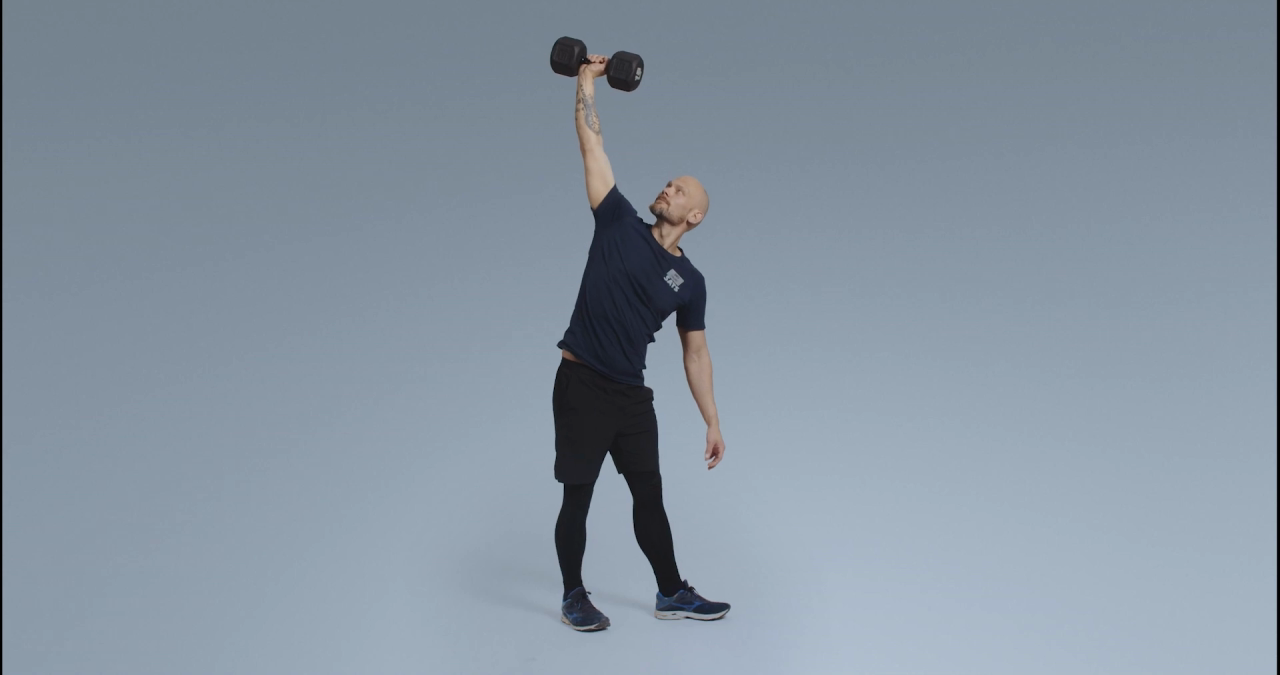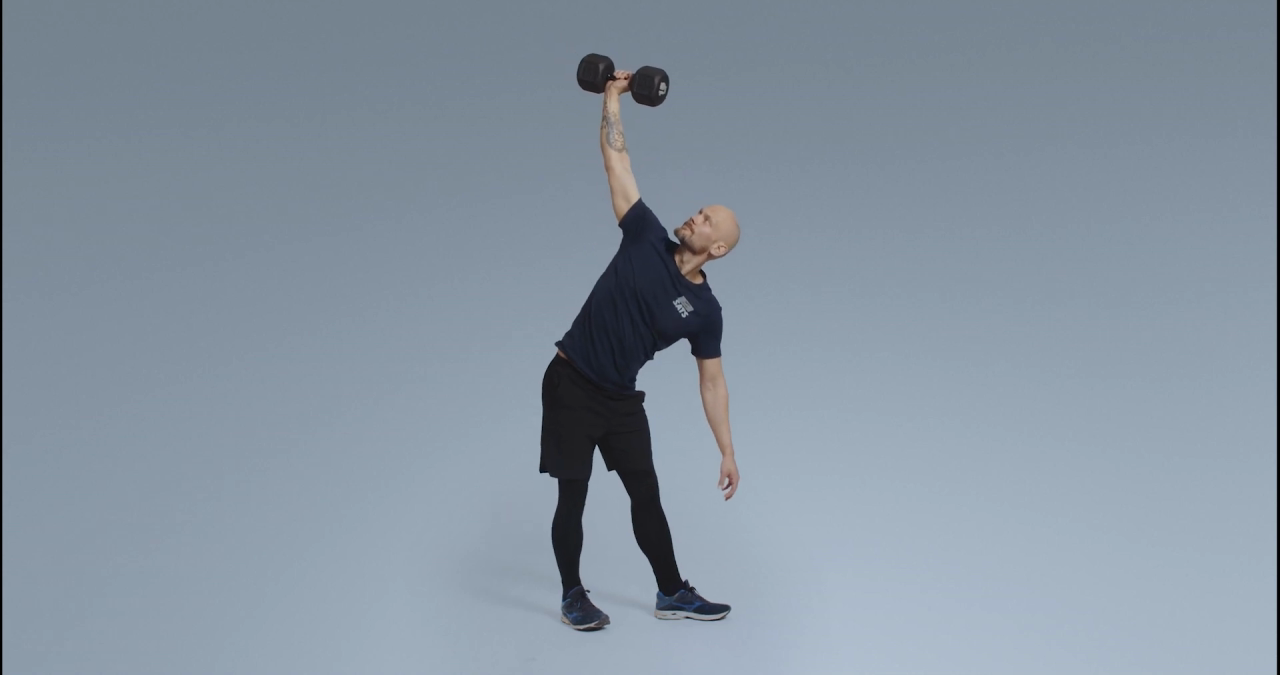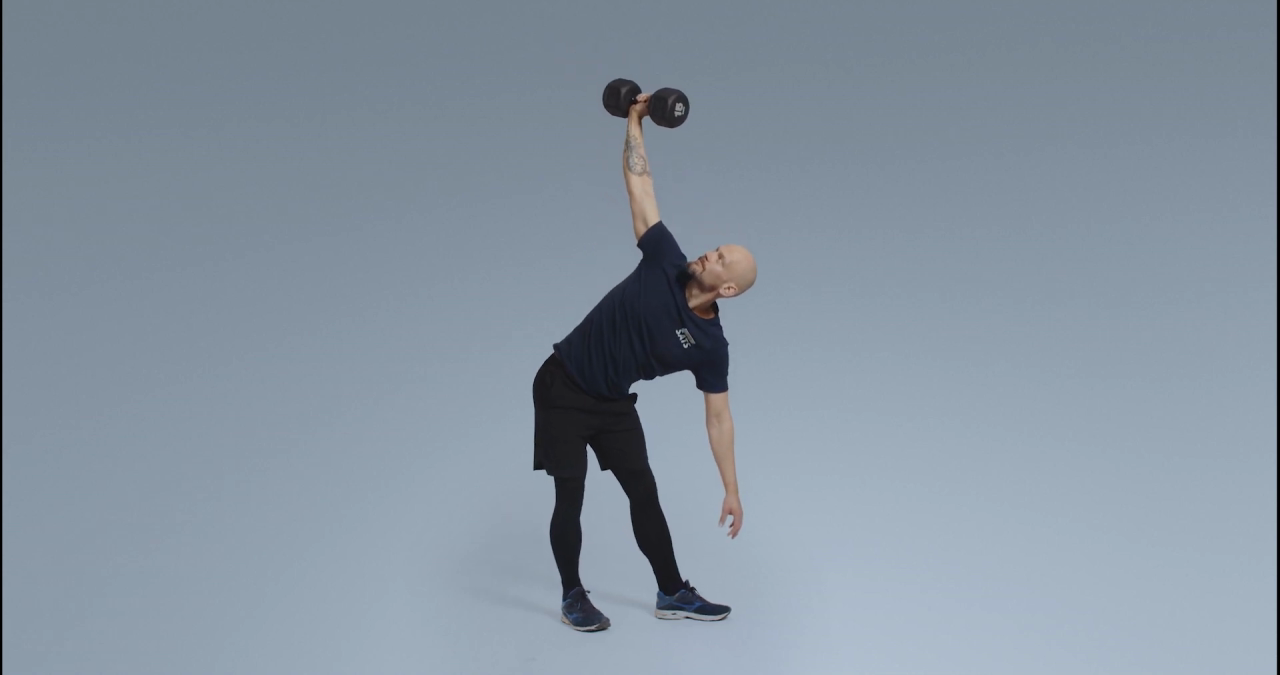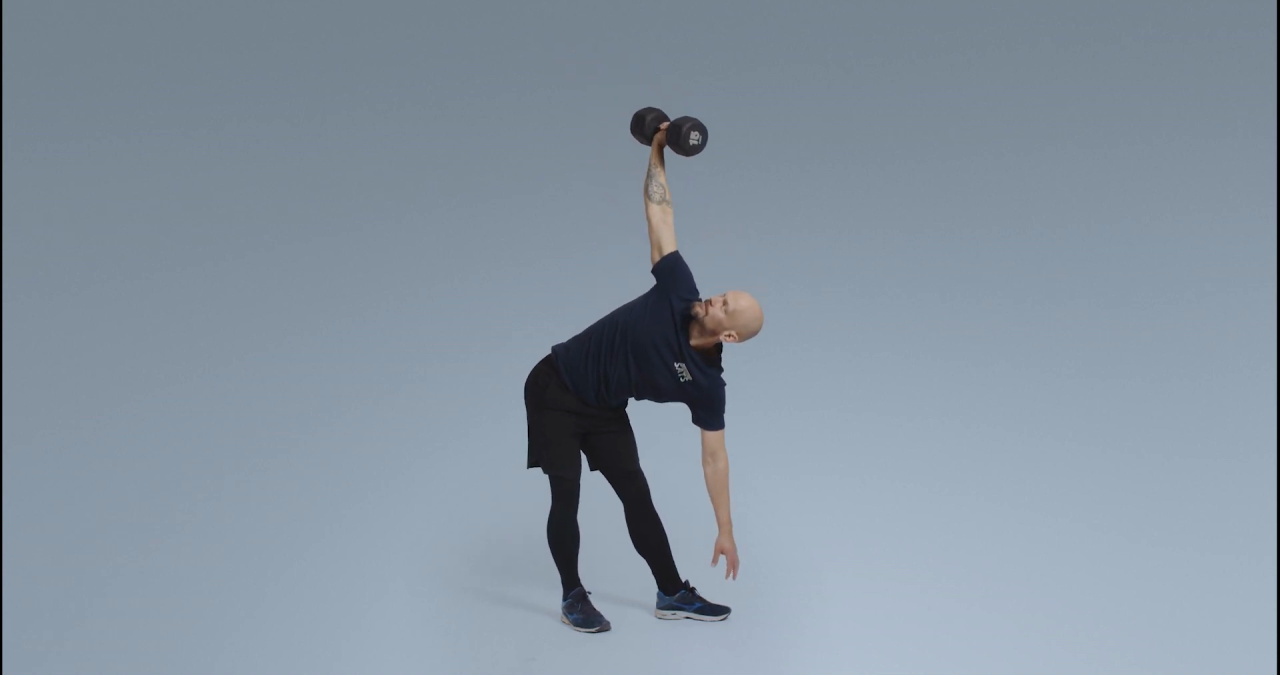
dt=0.5s
person 1, frame 1
left shoulder: (689, 283)
right shoulder: (619, 224)
left elbow: (696, 354)
right elbow: (591, 146)
left wrist: (713, 422)
right wrist: (586, 81)
left hip: (631, 393)
right hip: (582, 385)
left knee: (649, 495)
right knee: (578, 497)
left ankle: (672, 594)
right ankle: (573, 598)
person 1, frame 2
left shoulder: (704, 310)
right shoulder: (645, 240)
left elbow: (712, 381)
right elbow: (616, 162)
left wrist: (727, 451)
right wrist: (612, 98)
left hip: (622, 398)
right hip: (572, 385)
left knee: (646, 494)
right knee: (574, 496)
left ankle: (671, 593)
right ankle: (573, 597)
person 1, frame 3
left shoulder: (709, 346)
right shoulder: (666, 264)
left elbow: (718, 417)
right elbow: (640, 186)
left wrist: (731, 489)
right wrist: (635, 122)
left hip: (613, 401)
right hip: (561, 388)
left knee: (644, 492)
right knee: (570, 496)
left ankle: (672, 593)
right ankle: (573, 597)
person 1, frame 4
left shoulder: (706, 383)
right shoulder: (678, 292)
left elbow: (714, 456)
right elbow: (660, 213)
left wrist: (725, 531)
right wrist: (657, 152)
left hip: (603, 409)
right hip: (555, 388)
left knee: (636, 493)
right knee: (567, 496)
left ankle: (672, 593)
right ankle: (572, 597)
